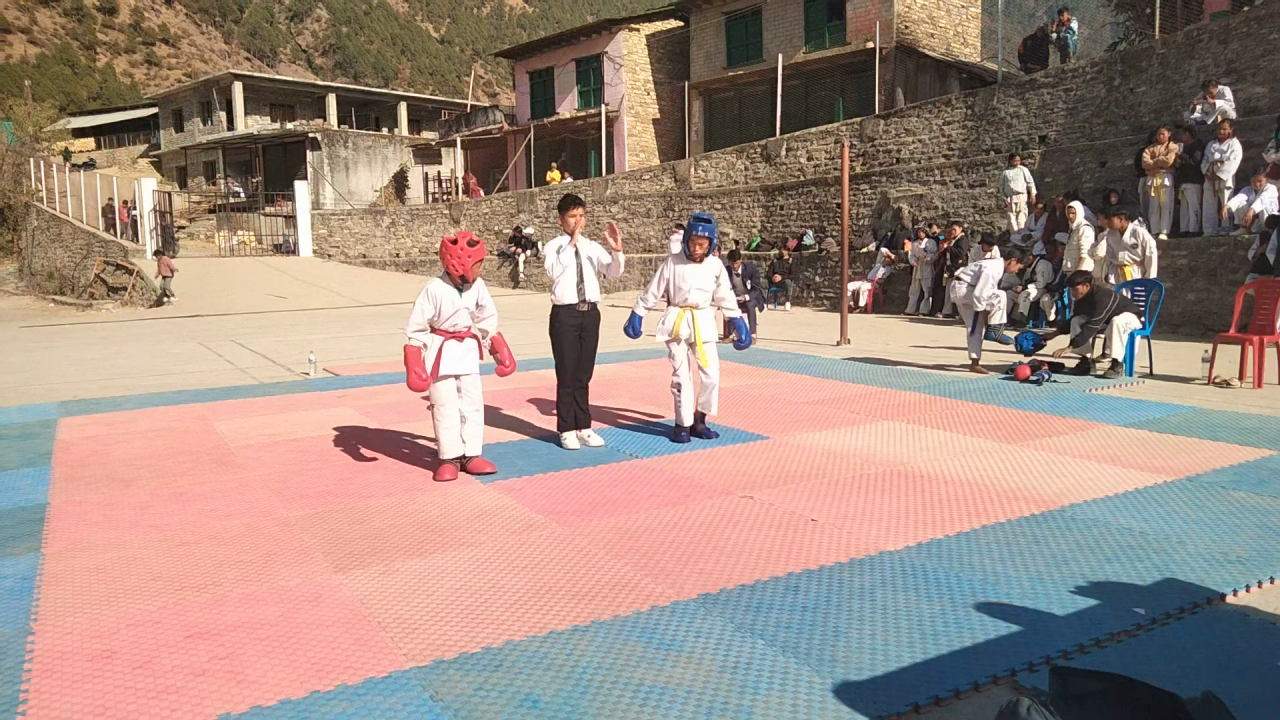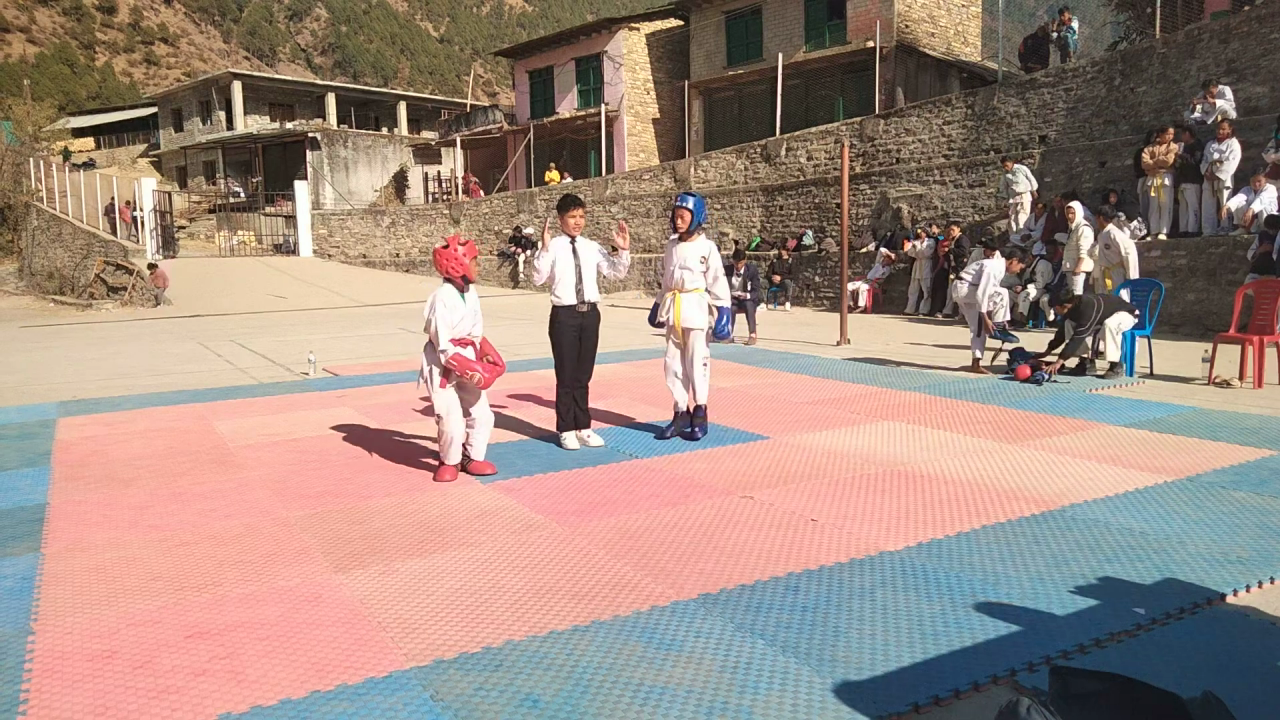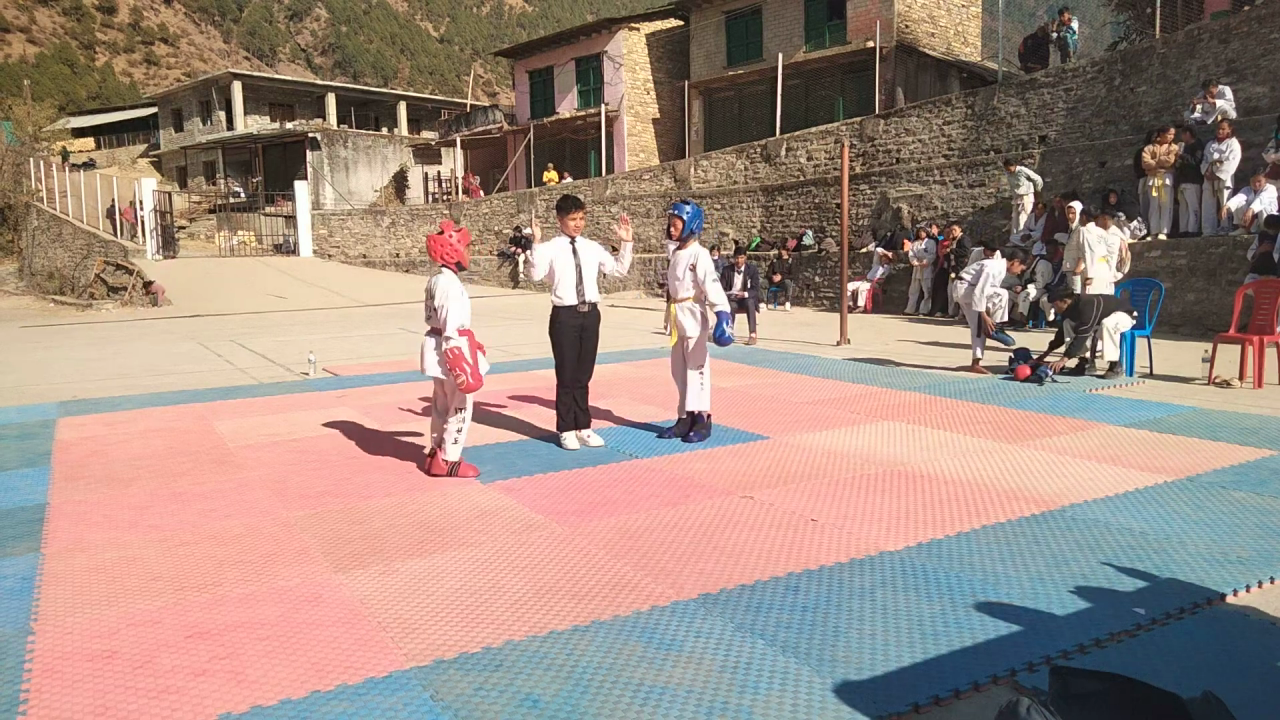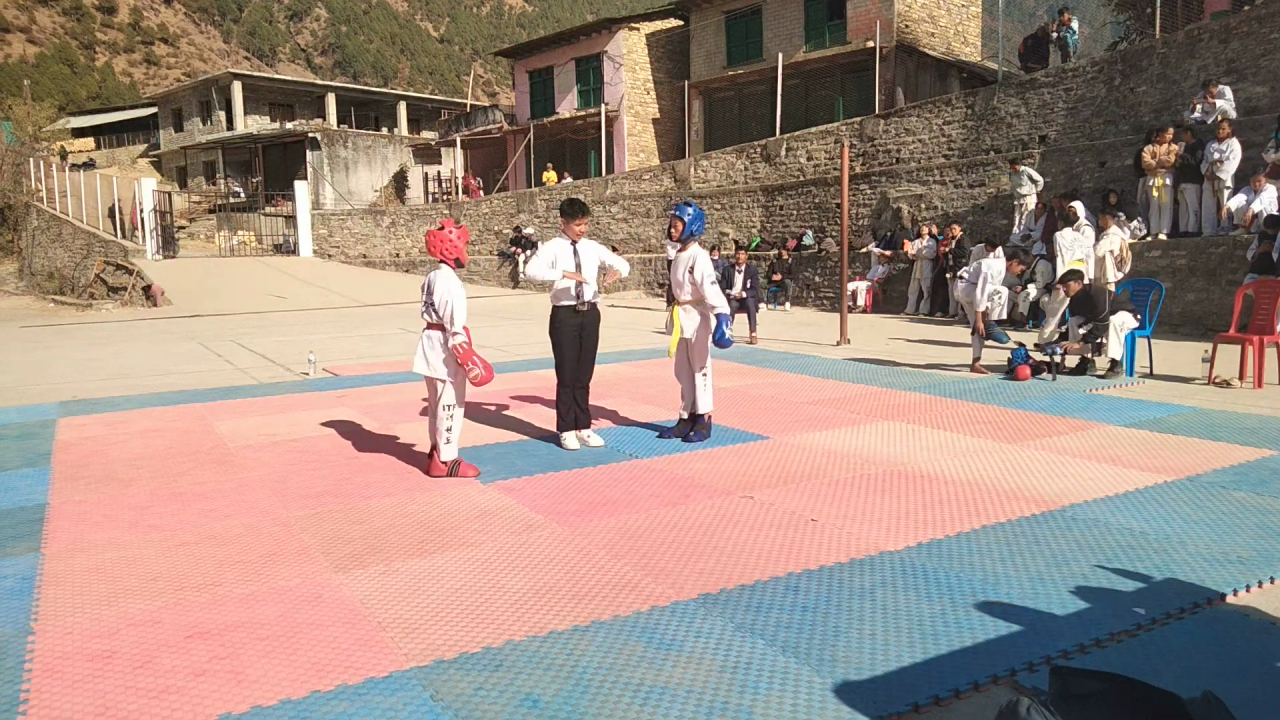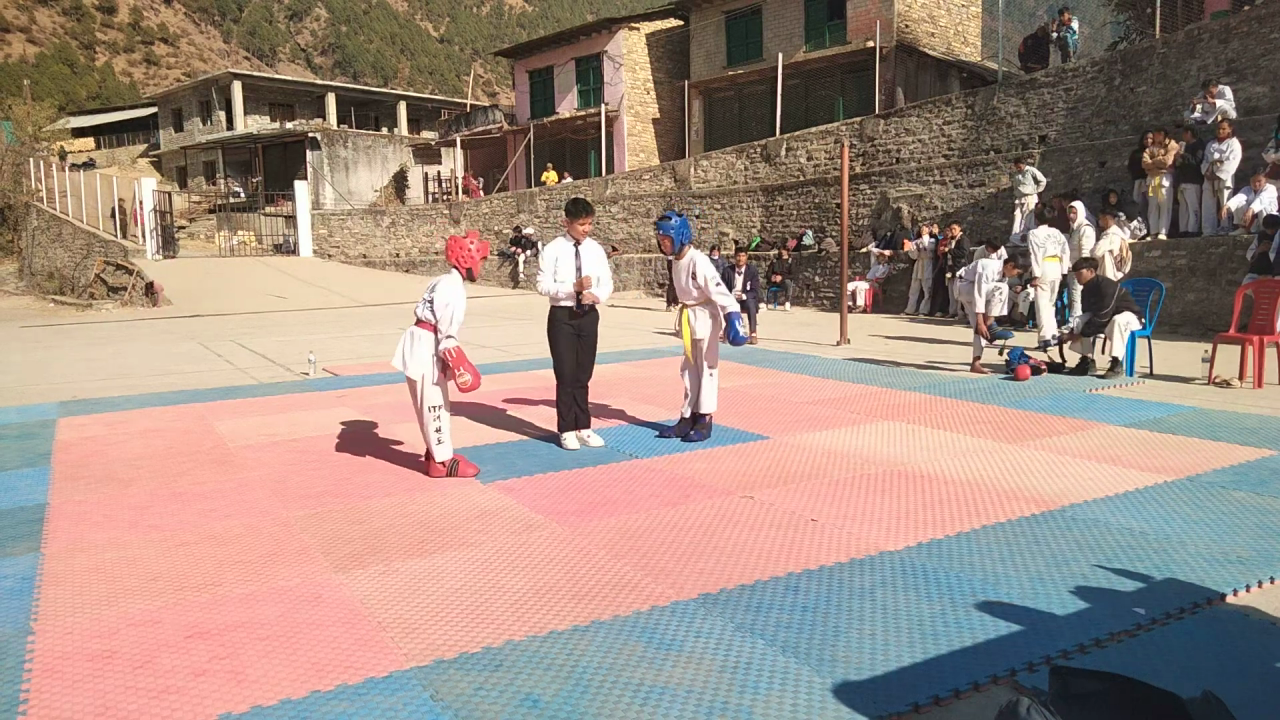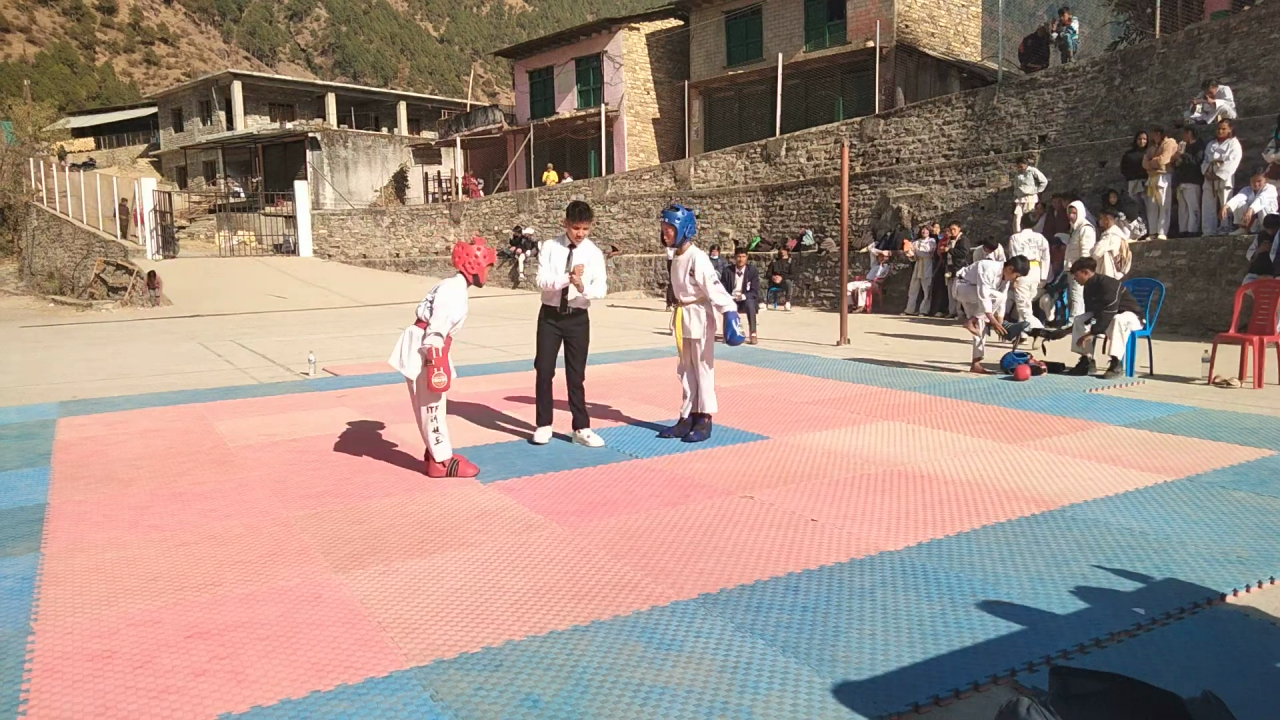
dt=0.3s
person 1, frame 1
left shoulder: (591, 247)
right shoulder: (555, 247)
left elbow: (614, 272)
right elbow: (554, 273)
left wrist: (617, 250)
right wrist: (571, 243)
left hip: (590, 313)
right hip: (565, 314)
left knee: (584, 375)
right knee: (566, 374)
left ankle: (583, 427)
right ankle: (567, 430)
person 1, frame 2
left shoulder: (592, 248)
right shoulder: (553, 248)
left elbow: (616, 273)
right elbow: (538, 279)
left wrist: (623, 250)
right wrist: (544, 249)
left hip: (590, 313)
right hip: (564, 315)
left knee: (583, 375)
right knee: (566, 375)
left ankle: (583, 427)
right ankle: (566, 430)
person 1, frame 3
left shoulder: (592, 247)
right shoulder: (552, 247)
left elbow: (619, 269)
right elbow: (536, 274)
left wrist: (627, 243)
right wrist: (536, 243)
left hip: (590, 313)
right hip: (565, 315)
left knee: (583, 375)
right knee: (566, 375)
left ankle: (583, 427)
right ankle: (566, 430)
person 1, frame 4
left shoulder: (593, 247)
right shoulder: (551, 248)
left elbow: (622, 265)
right elbow: (531, 271)
left wrist: (617, 272)
right wrist: (565, 274)
left hip: (590, 313)
right hip: (564, 315)
left knee: (584, 375)
right knee: (566, 375)
left ankle: (583, 427)
right ankle: (566, 430)
person 1, frame 5
left shoulder: (596, 249)
right shoulder: (553, 249)
left elbow: (605, 281)
right elbow: (543, 285)
left wrist: (598, 295)
right wrist: (573, 287)
left hip: (588, 315)
right hip: (562, 316)
left knee: (583, 375)
right knee: (566, 375)
left ankle: (583, 428)
right ankle: (567, 430)
person 1, frame 6
left shoulder: (593, 253)
right shoulder: (549, 248)
left elbow: (602, 289)
right elbow: (542, 281)
left wrist: (582, 286)
right wrist: (568, 277)
left hip: (577, 317)
right hip: (550, 315)
left knee: (576, 375)
right knee: (544, 370)
left ankle: (581, 429)
right ankle: (543, 424)
person 2, frame 1
left shoulder: (477, 286)
right shoulder: (434, 290)
left elbow: (487, 319)
right elbow: (415, 330)
left wrist: (499, 350)
right wrist: (415, 365)
left hip: (467, 350)
right hip: (440, 352)
left knee: (472, 404)
right knee: (445, 407)
left ankle: (470, 455)
right ankle: (449, 458)
person 2, frame 2
left shoulder: (470, 292)
right shoulder: (441, 299)
right elbow: (443, 345)
left wrist: (488, 355)
right wrist: (470, 368)
left hip: (465, 358)
right hip: (443, 362)
left knee: (481, 413)
right knee: (450, 417)
left ankle: (473, 456)
right ankle: (449, 461)
person 2, frame 3
left shoulder: (437, 281)
right shoulder: (449, 286)
right elbow: (450, 332)
left wrist: (470, 342)
right wrist: (461, 365)
left hip: (440, 347)
right hip: (450, 350)
left knee: (444, 406)
right knee: (460, 406)
left ankle: (438, 455)
right ankle: (448, 460)
person 2, frame 4
left shoulder: (432, 277)
right shoulder: (450, 282)
right elbow: (455, 326)
right wrist: (468, 359)
left hip: (432, 342)
right hip: (446, 347)
left knee: (440, 405)
right knee: (451, 405)
left ankle: (439, 454)
right ankle: (445, 461)
person 2, frame 5
left shoulder: (446, 281)
right shoulder: (454, 288)
right elbow: (448, 331)
left wrist: (450, 361)
right wrist: (459, 365)
left hip: (420, 341)
right hip: (428, 346)
left knee: (430, 405)
right knee: (434, 405)
left ankle: (439, 453)
right ankle: (442, 461)
person 2, frame 6
left shoulder: (454, 286)
right shoulder: (455, 290)
right elbow: (436, 330)
left wrist: (437, 361)
right wrist: (436, 363)
left hip: (421, 346)
right hip: (423, 349)
left knee: (432, 405)
right knee: (431, 404)
left ankle: (438, 453)
right ankle: (441, 461)
person 3, frame 1
left shoulder: (716, 265)
right shoulder: (672, 263)
left elbow: (726, 297)
right elbow: (653, 290)
left wrist: (738, 323)
right wrist: (637, 314)
left hip: (703, 323)
right hip: (677, 322)
left knee: (709, 374)
right knee: (682, 375)
left ankle: (699, 421)
right ankle: (683, 424)
person 3, frame 2
left shoulder: (706, 247)
right shoulder: (672, 245)
left elbow: (718, 281)
left wrist: (723, 312)
right wrist: (658, 305)
left hip: (697, 306)
right hip: (673, 307)
left knee: (696, 360)
right knee: (673, 361)
left ankle: (699, 413)
right ankle: (681, 414)
person 3, frame 3
left shoulder: (699, 254)
right shoulder: (676, 252)
left elbow: (712, 286)
left wrist: (723, 316)
left hip: (694, 315)
right hip: (678, 316)
left knee: (696, 367)
right knee: (679, 370)
left ankle: (702, 420)
right ankle: (686, 418)
person 3, frame 4
left shoulder: (698, 256)
right shoulder: (679, 254)
left elbow: (711, 289)
left wrist: (722, 318)
left hip: (698, 318)
right hip: (681, 318)
left knee: (700, 369)
right knee: (684, 370)
left ankle: (703, 421)
right ankle: (687, 419)
person 3, frame 5
left shoulder: (698, 260)
right shoulder: (677, 260)
left elbow: (718, 290)
left wrist: (733, 317)
left hip: (705, 318)
right hip: (689, 318)
left knee: (706, 369)
right knee: (689, 370)
left ankle: (704, 421)
right ankle: (688, 419)
person 3, frame 6
left shoulder: (697, 258)
right shoulder: (676, 257)
left elbow: (715, 288)
left wrist: (730, 315)
left hip: (700, 318)
right hip: (684, 318)
left knee: (703, 368)
right knee: (686, 370)
left ankle: (704, 420)
right ankle: (688, 418)
